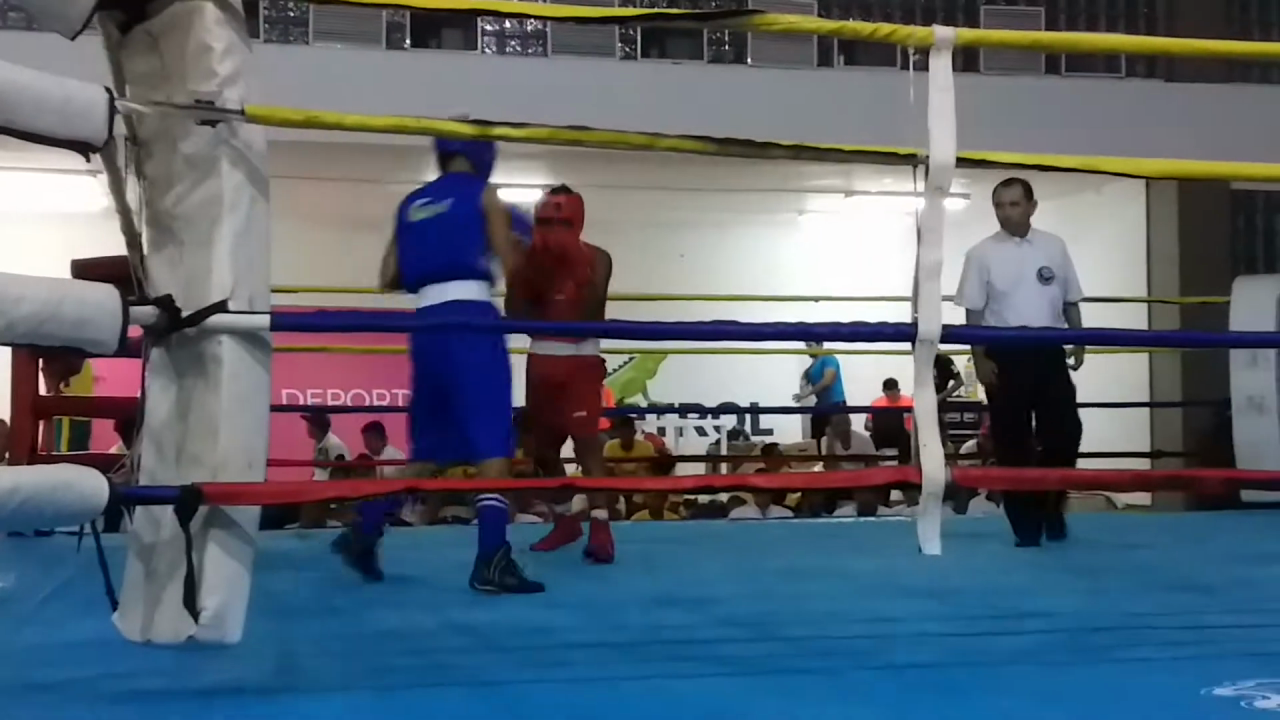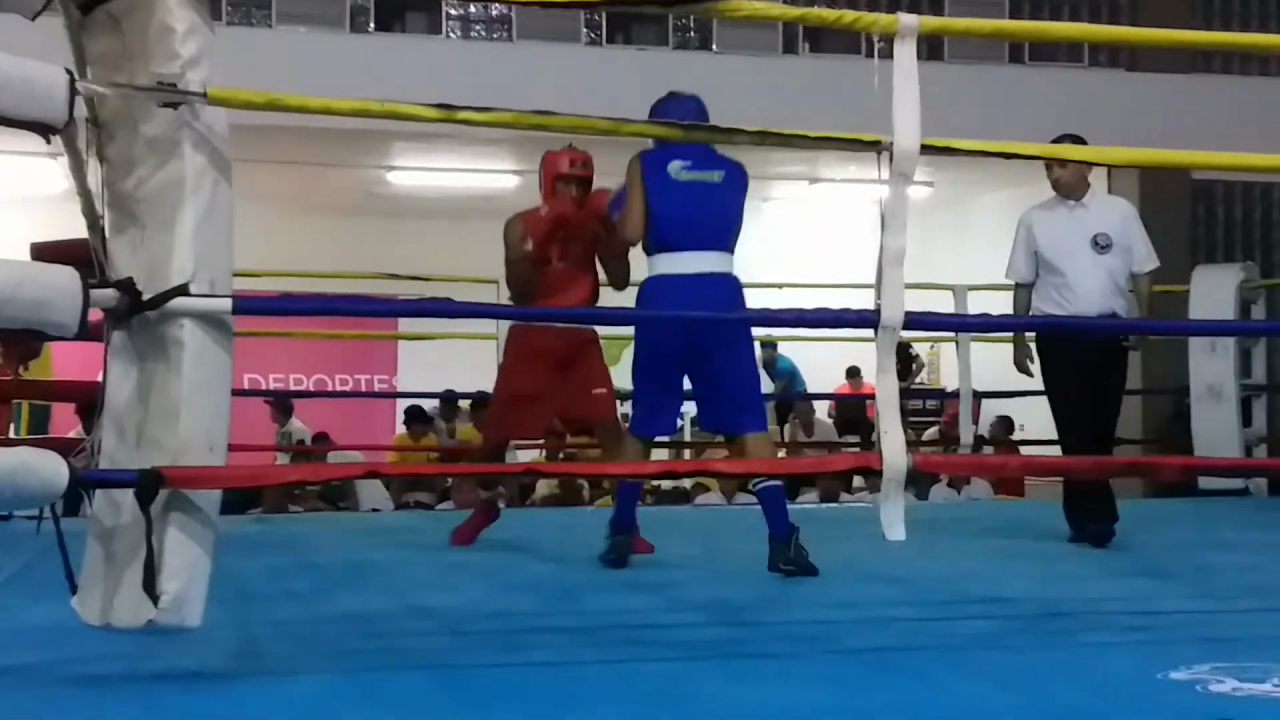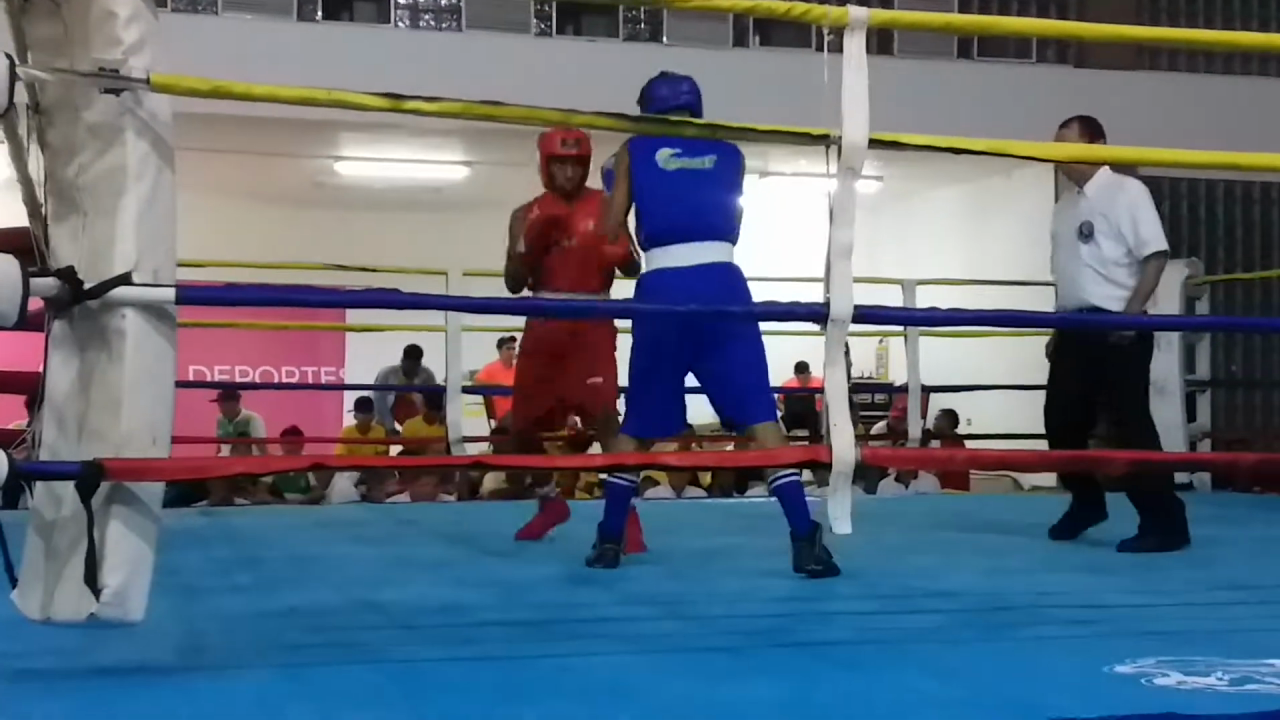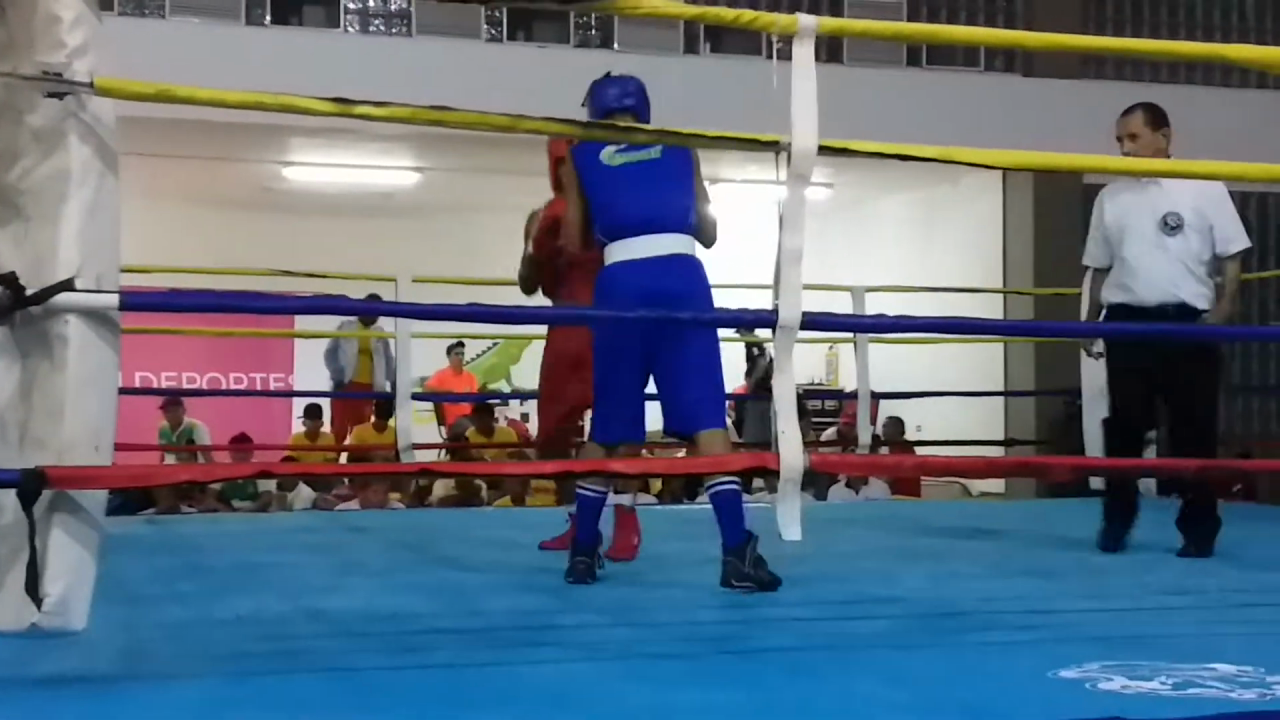
dt=1s
person 1, frame 1
left shoulder: (411, 203)
right shoulder: (482, 195)
left elbow: (388, 278)
right elbow: (510, 264)
right wrist: (515, 244)
left hip: (427, 323)
right hip: (470, 320)
left knee: (430, 450)
right knee: (494, 443)
left ankle: (363, 534)
right ankle: (493, 560)
person 1, frame 2
left shoulder: (644, 164)
right shoulder: (735, 172)
left elbow: (631, 234)
left wrist: (624, 213)
left hip: (662, 295)
right hip: (719, 294)
left knee: (644, 422)
right knee: (750, 421)
left ankle: (621, 533)
right ankle: (782, 542)
person 1, frame 3
left shoulder: (634, 151)
right shoulder: (730, 156)
left elbow: (611, 230)
left wrist: (618, 189)
left hip: (662, 289)
right hip: (722, 285)
left knee: (639, 422)
right knee: (759, 415)
left ankle: (608, 540)
right ankle: (805, 538)
person 1, frame 4
left shoulder: (581, 157)
right shoulder: (680, 149)
left elbow: (573, 244)
right elbow: (708, 233)
left hip: (622, 284)
right hip: (681, 279)
left knee: (608, 426)
right knee: (706, 418)
left ankle: (582, 553)
right ankle: (736, 551)
person 2, frame 1
left shoulder: (1054, 246)
right shoulder: (983, 253)
left elbow: (1070, 301)
right elbow: (974, 311)
left wrist: (1079, 341)
right wrist: (979, 357)
left hip: (1049, 353)
right hip: (1005, 355)
left knee: (1065, 433)
right knee: (1013, 442)
left ankle: (1050, 511)
right ankle: (1026, 525)
person 2, frame 2
left shoulder: (1120, 212)
right shoulder: (1034, 219)
left elbow: (1141, 273)
right elbow: (1023, 285)
left wrist: (1141, 319)
right wrist: (1019, 340)
left hip: (1110, 333)
right hip: (1059, 333)
left knee: (1100, 429)
right knee: (1076, 426)
left ankle: (1083, 516)
right ankle: (1095, 518)
person 2, frame 3
left shoulder: (1126, 192)
right shoulder: (1064, 207)
left elbow: (1155, 256)
left wrist: (1132, 312)
right wrist: (1056, 331)
left hip: (1116, 327)
right hip: (1076, 329)
left knee: (1130, 423)
right knee: (1063, 419)
left ankle: (1165, 523)
right ankle: (1086, 505)
person 2, frame 4
left shoulder: (1204, 187)
right shoulder: (1111, 197)
left elbow: (1231, 254)
right elbow: (1100, 268)
left wrist: (1224, 308)
right wrist: (1091, 323)
left hip: (1189, 321)
right hip: (1130, 322)
left knee: (1194, 428)
right knee: (1126, 423)
left ankle: (1197, 528)
right ankle: (1117, 519)
person 3, frame 1
left shoulder: (595, 258)
right shoulder: (531, 258)
left elbow: (594, 315)
right elbow: (513, 314)
left wrist: (579, 270)
right wrist: (523, 272)
left hip: (581, 361)
right hip: (541, 362)
left knee: (586, 438)
right knee: (543, 451)
left ankle: (600, 528)
right ankle: (565, 523)
person 3, frame 2
left shoulder: (593, 221)
right shoulder: (521, 224)
left elbow: (620, 280)
right elbow: (518, 287)
left wrist: (611, 231)
right wrist: (539, 237)
left hip: (579, 337)
right hip: (531, 338)
left knee: (608, 425)
right knee: (498, 431)
right ankle: (486, 506)
person 3, frame 3
left shoulder: (603, 207)
right shoulder: (526, 215)
left elbow: (633, 270)
right elbow: (513, 284)
left wrist: (622, 258)
right wrist: (529, 238)
left hip: (591, 324)
right hip: (543, 325)
left knee: (603, 414)
right knee: (523, 426)
left ankle: (626, 517)
right ankle: (551, 501)
person 3, frame 4
right shoulder: (543, 218)
right elbow: (528, 286)
right wrist: (537, 245)
right hip: (564, 334)
right knee: (551, 437)
left ankle: (626, 524)
right ankle: (581, 523)
